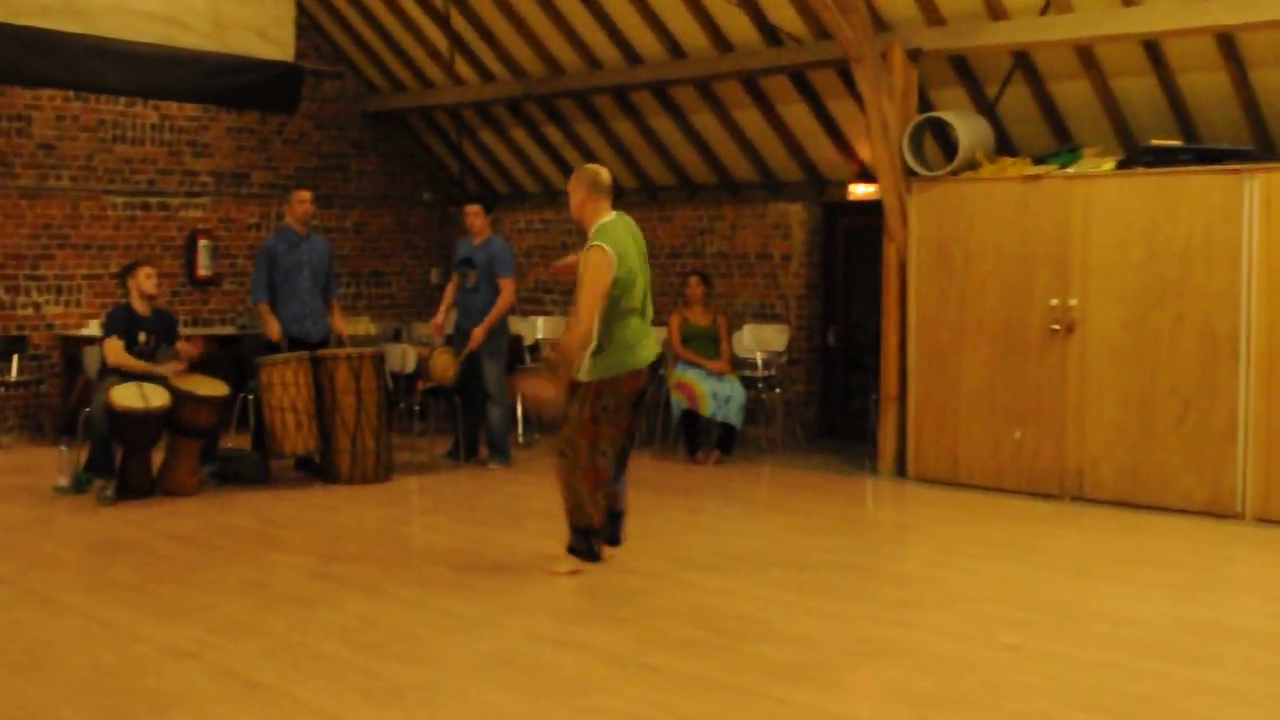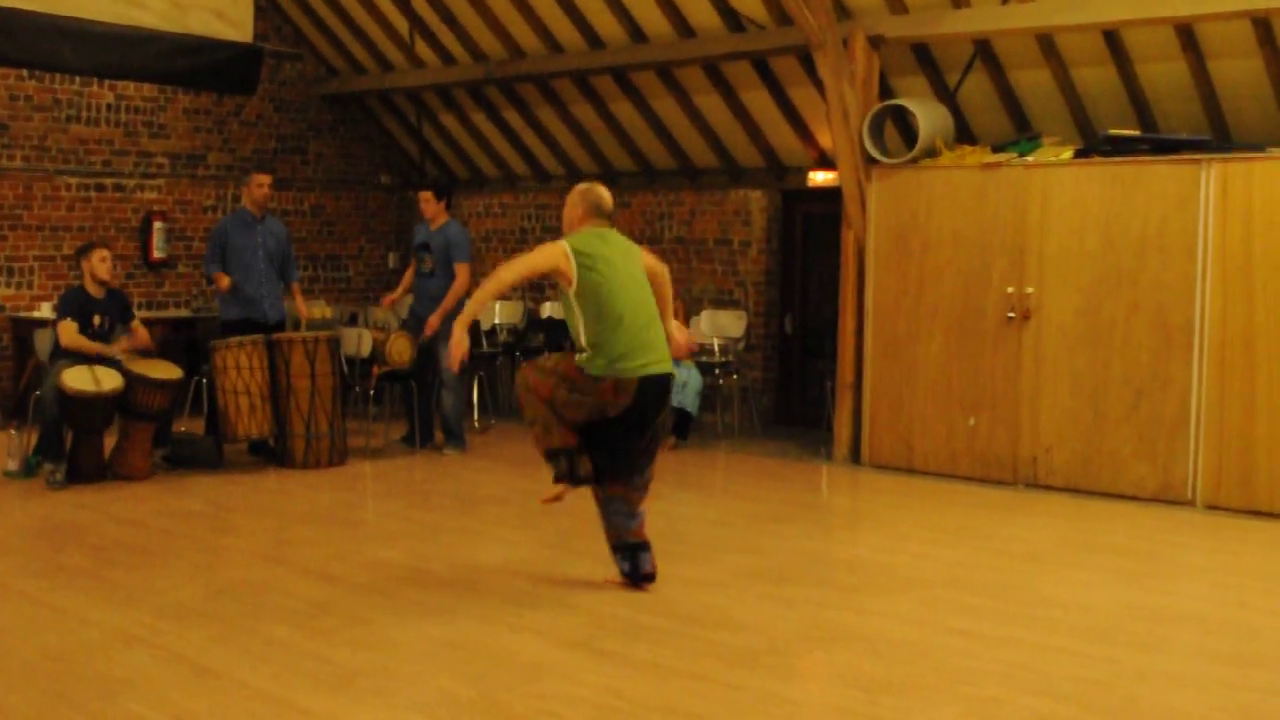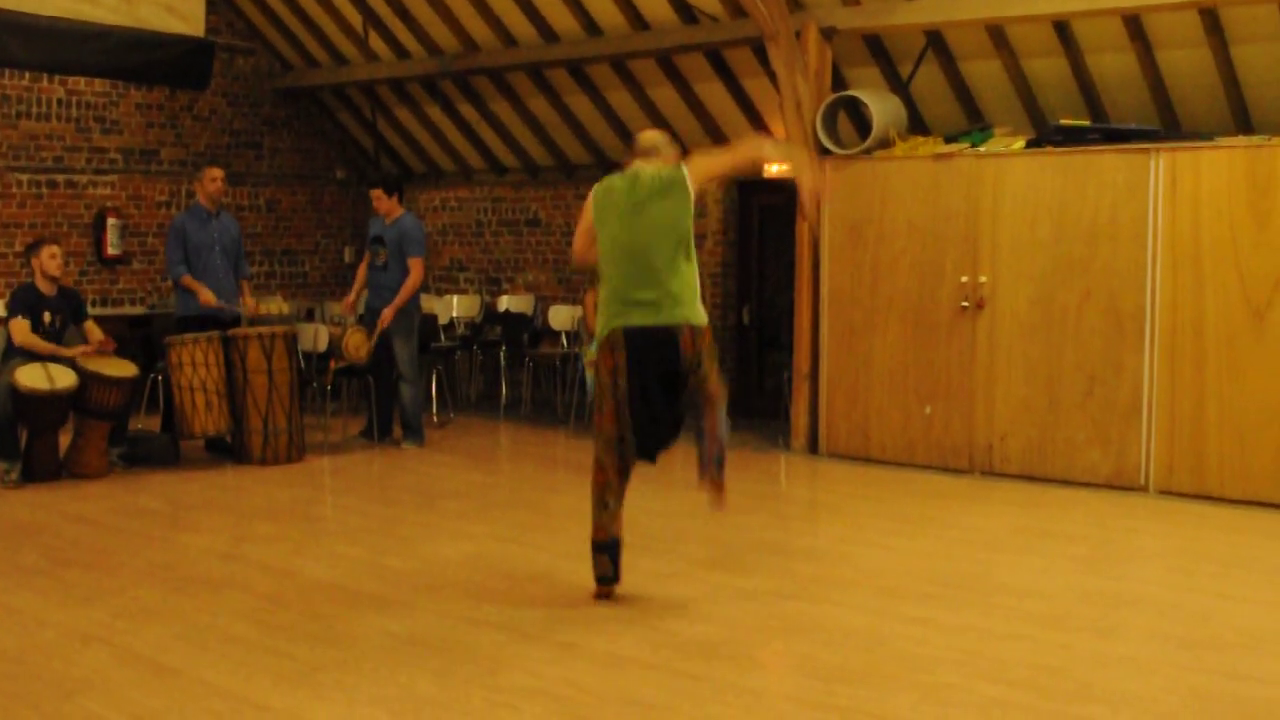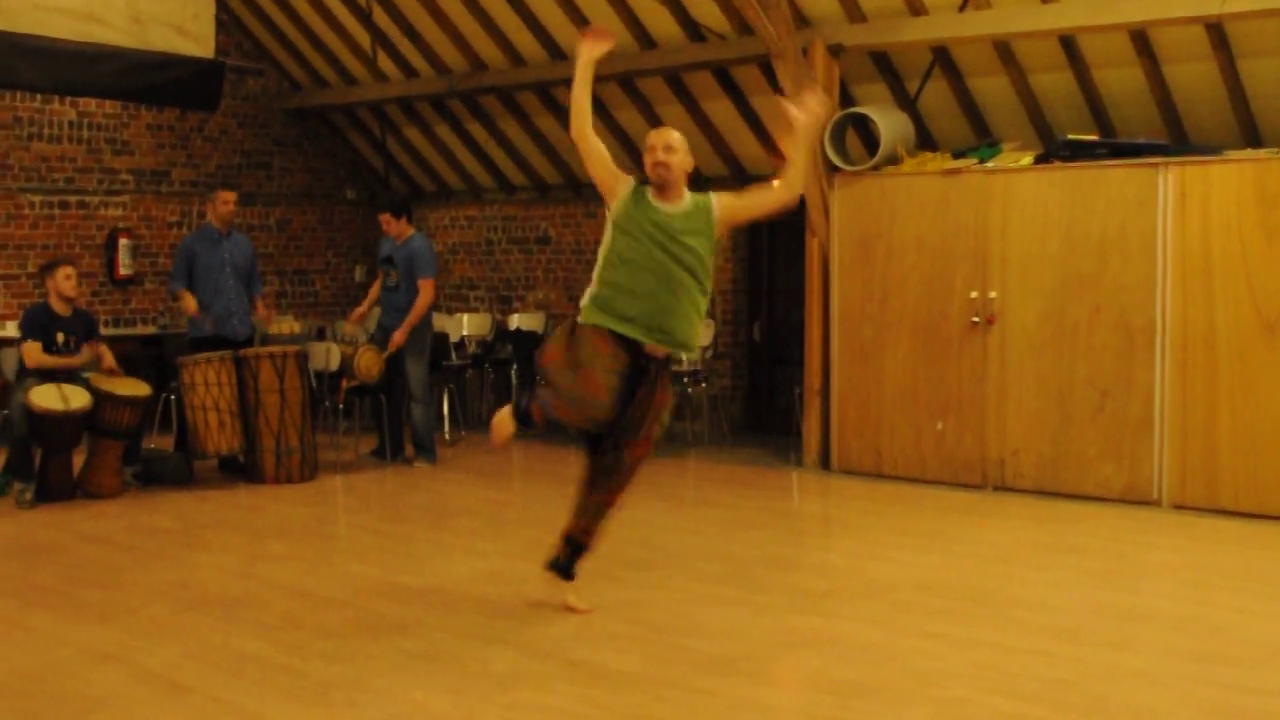
dt=1s
person 1, frame 1
left shoulder: (598, 252)
right shoulder: (625, 226)
left elbow: (579, 327)
left wrist: (554, 377)
left hip: (612, 368)
right hip: (640, 359)
left knee: (580, 456)
right knee: (607, 451)
left ankle: (584, 549)
right ankle: (608, 531)
person 1, frame 2
left shoulder: (566, 250)
right shoulder: (627, 248)
left elbow: (509, 273)
right elbow: (661, 273)
left wrist: (461, 324)
right wrist: (668, 323)
left hip: (612, 376)
right hip: (657, 377)
left knee: (533, 379)
right knee: (624, 474)
left ankle: (570, 466)
right ankle: (638, 567)
person 1, frame 3
left shoulder: (602, 194)
right shoulder: (679, 178)
left elbow: (580, 251)
right elbow: (749, 150)
right wrist: (800, 163)
left hip: (622, 335)
right hip: (680, 328)
left knee: (614, 454)
right knee: (707, 390)
left ankle: (606, 565)
right ankle: (712, 462)
person 1, frame 4
left shoulder: (713, 210)
right shoulder: (623, 194)
left elbow: (787, 190)
right elbow: (581, 132)
left wrist: (805, 127)
right wrist: (586, 62)
left hip: (654, 355)
right hip: (603, 332)
left knee: (616, 464)
right knee: (590, 406)
left ankle: (565, 564)
right ankle: (525, 409)
person 2, frame 1
left shoulder: (322, 246)
right shoulder: (272, 245)
right elbow: (259, 288)
left wrist: (336, 315)
right wrist: (269, 320)
left hip: (317, 332)
right hip: (283, 334)
left ankle: (306, 454)
person 2, frame 2
left shoulder: (279, 229)
right shoulder: (226, 227)
left elbow: (288, 268)
right elbow: (211, 262)
left wrist: (297, 298)
right wrist: (219, 277)
left hip: (273, 315)
right hip: (237, 315)
left ankle: (260, 438)
right ankle: (213, 438)
person 2, frame 3
left shoulder: (232, 224)
right shoulder: (182, 223)
right elbow: (174, 266)
left wrist: (246, 293)
right wrist: (199, 289)
left hip: (227, 312)
right hip: (193, 313)
left ankle: (216, 435)
right ankle: (169, 437)
person 2, frame 4
left shoulder: (244, 244)
right shoulder: (192, 244)
right elbow: (175, 279)
left wrist: (259, 306)
right wrist: (186, 296)
left hip: (241, 332)
right hip: (205, 332)
left ankle: (229, 454)
right ankle: (182, 456)
person 3, frame 1
left shoulder: (499, 248)
right shoulder: (461, 245)
left elbow: (508, 294)
left wrist: (484, 327)
right wrist: (442, 313)
left hip: (491, 331)
right hip: (463, 328)
left knee: (494, 392)
right knee: (464, 389)
left ankle: (499, 453)
right ankle: (465, 448)
person 3, frame 2
left shoulder: (456, 234)
right shoulder: (419, 230)
left elbow: (463, 279)
left wrist: (440, 314)
right wrist: (398, 294)
left hip: (445, 317)
right hip: (417, 314)
left knee: (447, 378)
right knee: (417, 375)
left ankle: (454, 438)
right ankle: (419, 433)
person 3, frame 3
left shoulder: (410, 227)
right shoulder: (374, 223)
left elbow: (416, 274)
left wrist: (393, 308)
right wrist: (354, 293)
left hip: (401, 311)
right hip: (373, 308)
left knee: (405, 372)
right knee: (375, 370)
left ankle: (413, 432)
right ankle: (378, 428)
person 3, frame 4
left shoulder: (420, 247)
right shoulder: (386, 243)
left elbow: (426, 295)
left wrist: (405, 329)
right wrist: (365, 307)
left hip: (413, 331)
right hip: (385, 327)
left knee: (417, 391)
right knee: (386, 388)
left ankle: (425, 451)
right ankle: (390, 447)
person 4, frame 1
left shoulder: (164, 318)
right shoulder: (119, 316)
left elbow: (180, 351)
right elbow: (113, 358)
left wrist: (190, 352)
right wrist: (159, 369)
left hip: (151, 380)
right hip: (118, 379)
right knee: (101, 408)
left ankle: (204, 463)
right ankle: (105, 476)
person 4, frame 2
left shoulder: (118, 298)
right shoulder: (72, 298)
left elbow: (137, 328)
right elbow: (67, 340)
left wrist: (144, 342)
right wrist: (111, 348)
left hip: (104, 362)
right hip: (70, 361)
right knee: (52, 390)
left ankle: (157, 448)
right ankle: (54, 460)
person 4, frame 3
left shoulder: (69, 296)
right shoulder: (22, 295)
left elbow: (89, 327)
left wrist: (101, 343)
right wrist: (65, 351)
left hip: (58, 360)
right hip: (22, 360)
left ankle: (113, 446)
person 4, frame 4
left shoulder: (84, 318)
right shoulder: (35, 315)
left elbow: (101, 350)
right elbow: (31, 360)
left wrist: (109, 364)
right wrist: (75, 360)
left hip: (71, 380)
right hip: (36, 380)
right knee: (19, 408)
right ankle: (23, 479)
